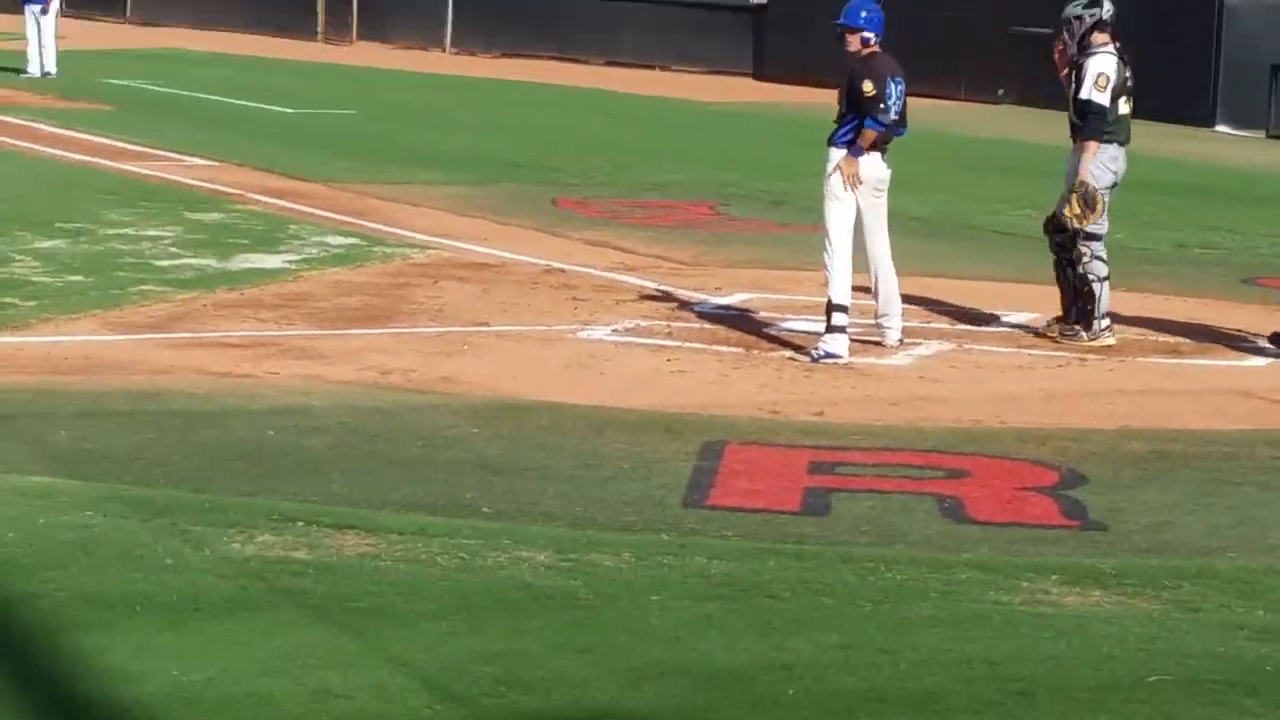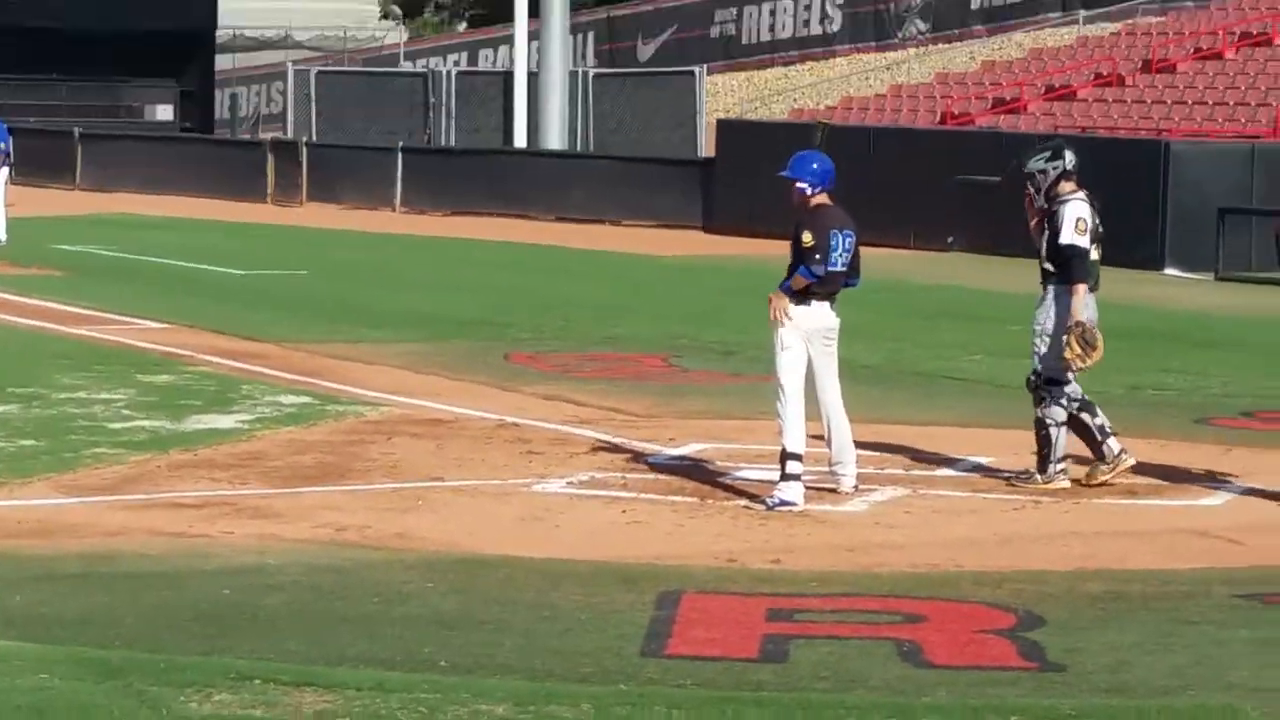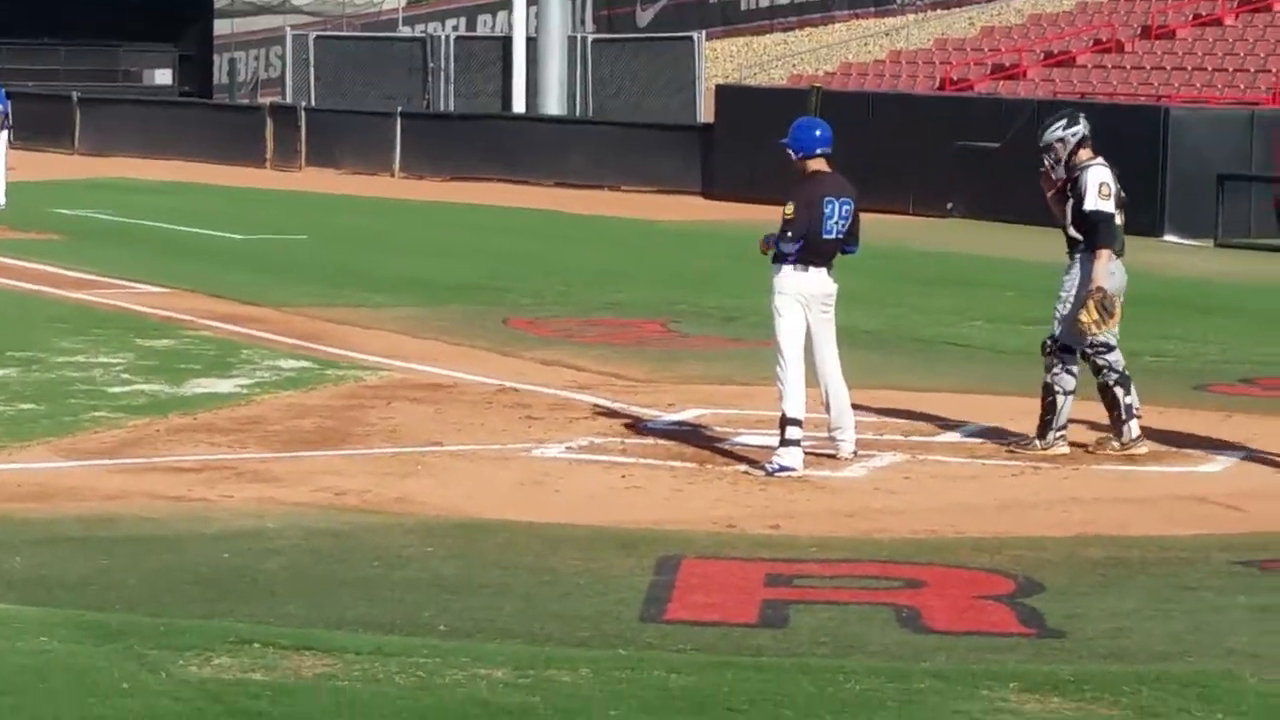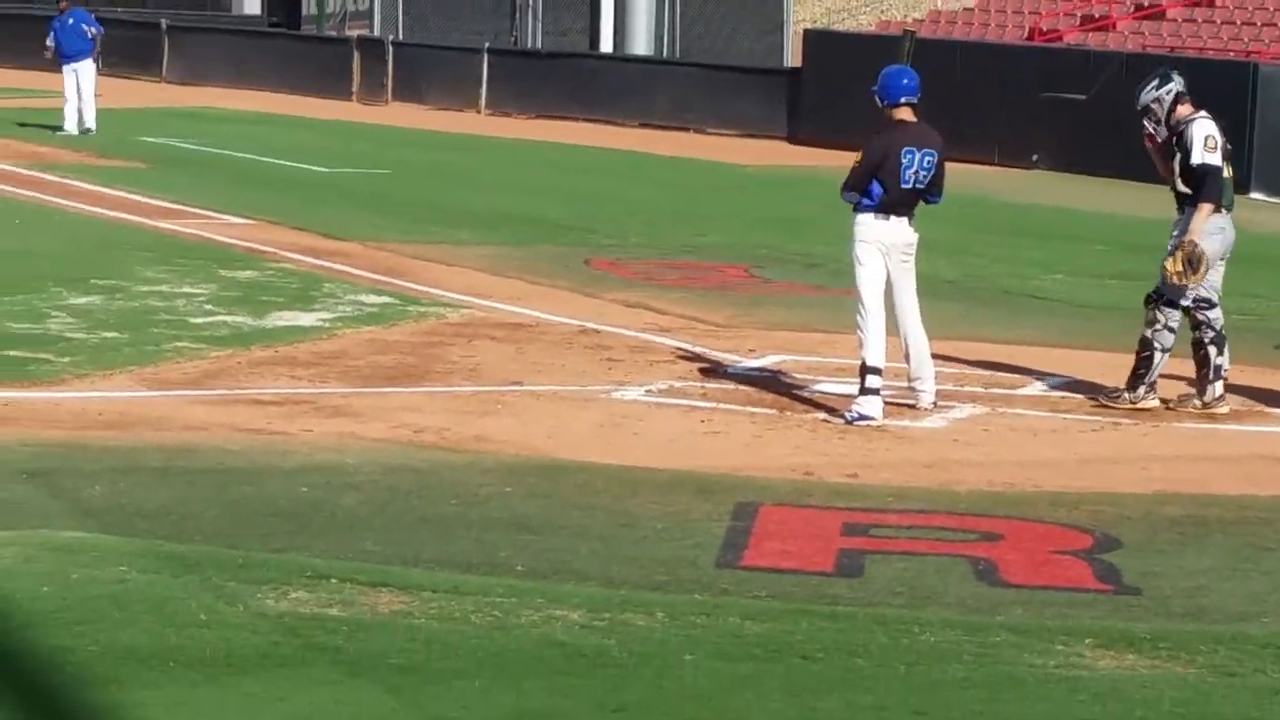
dt=0.2s
person 1, frame 1
left shoulder: (867, 69)
right shoulder: (894, 73)
left elbow: (879, 113)
right elbow: (897, 126)
left wrist: (853, 155)
left hip: (850, 159)
right hip: (877, 165)
left knee: (839, 245)
right knee: (878, 239)
left ankle: (836, 338)
right ankle: (891, 327)
person 1, frame 2
left shoulder: (811, 218)
right shoulder: (845, 222)
left elbow: (814, 265)
right elbow: (852, 278)
left wrist: (782, 292)
left hip: (799, 312)
right hip: (828, 313)
left knee: (791, 396)
right knee: (830, 393)
left ankle: (791, 486)
right ankle: (846, 474)
person 1, frame 3
left shoulder: (805, 188)
right shoulder: (846, 189)
left elbow: (789, 240)
right elbow: (850, 245)
left wrist: (768, 241)
left hip: (793, 278)
right hip: (824, 280)
left knee: (791, 362)
right knee: (827, 358)
left ankle: (791, 451)
right ankle: (845, 440)
person 1, frame 4
left shoulder: (884, 139)
right shoulder: (933, 140)
left elbow: (850, 191)
right elbow: (934, 195)
left wrist: (859, 188)
left hip: (873, 228)
right hip: (905, 229)
left knee: (871, 310)
right knee: (908, 307)
left ankle: (871, 401)
right ankle: (925, 390)
person 2, frame 1
left shoulder: (1097, 63)
right shoulder: (1110, 59)
left elbow: (1093, 117)
left wrist: (1083, 170)
right wrist: (1065, 70)
left hip: (1095, 156)
right hip: (1108, 152)
left knee: (1087, 240)
right knee: (1060, 228)
left ankle: (1096, 326)
right ankle: (1075, 314)
person 2, frame 2
left shoulder: (1072, 208)
right shoulder: (1067, 207)
left elbow: (1078, 263)
right elbow: (1053, 253)
left wrist: (1076, 312)
right wrist: (1036, 222)
left hip: (1065, 301)
right hip: (1066, 301)
left knee: (1048, 384)
right knee: (1061, 384)
left ankle: (1051, 470)
right ankle: (1111, 453)
person 2, frame 3
left shoulder: (1094, 174)
right shoulder: (1084, 175)
left elbow: (1104, 229)
right elbow: (1073, 222)
left wrist: (1097, 277)
right wrist: (1054, 194)
left hip: (1091, 269)
right hip: (1103, 271)
left knee: (1062, 350)
right knee: (1104, 352)
left ankle: (1051, 436)
right ankle: (1128, 434)
person 2, frame 4
left shoulder: (1200, 128)
right shoulder: (1185, 131)
left elbow: (1210, 184)
right elbow: (1179, 180)
left wrist: (1193, 230)
right wrist: (1158, 152)
left hip: (1204, 227)
right hip: (1215, 228)
left knee: (1166, 303)
right knee: (1205, 309)
left ankle: (1141, 389)
right ankle: (1212, 393)
